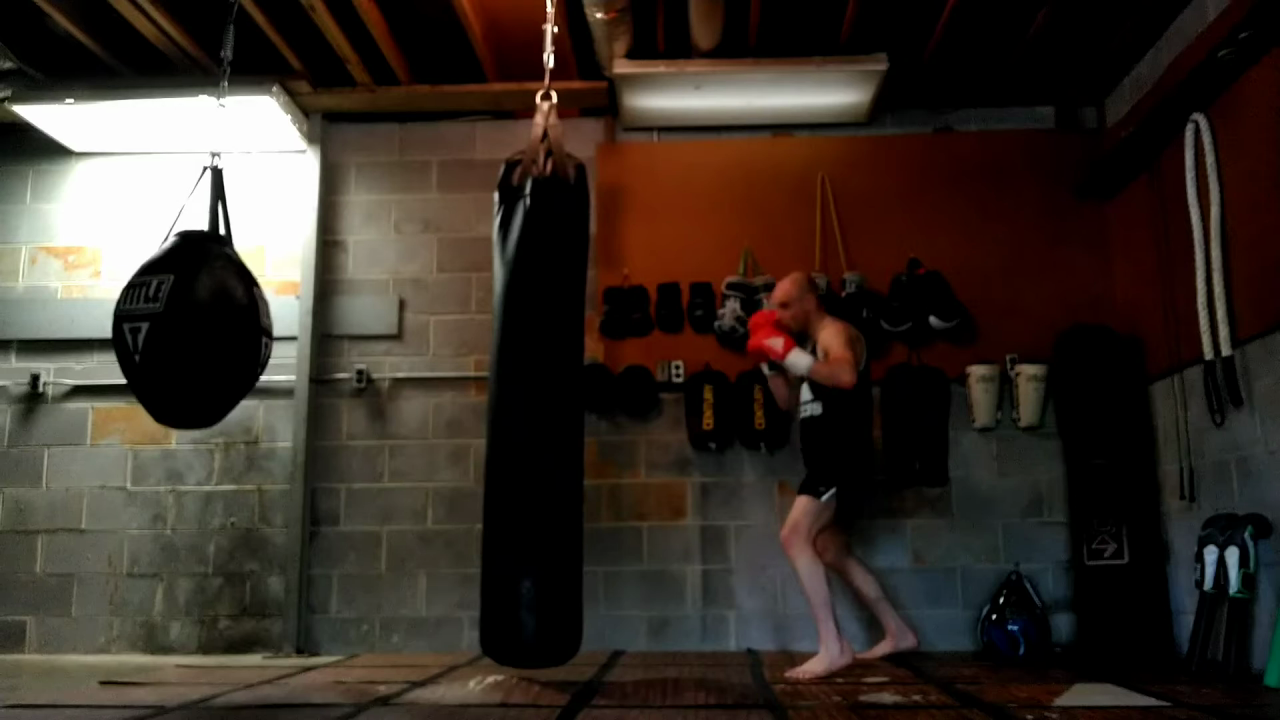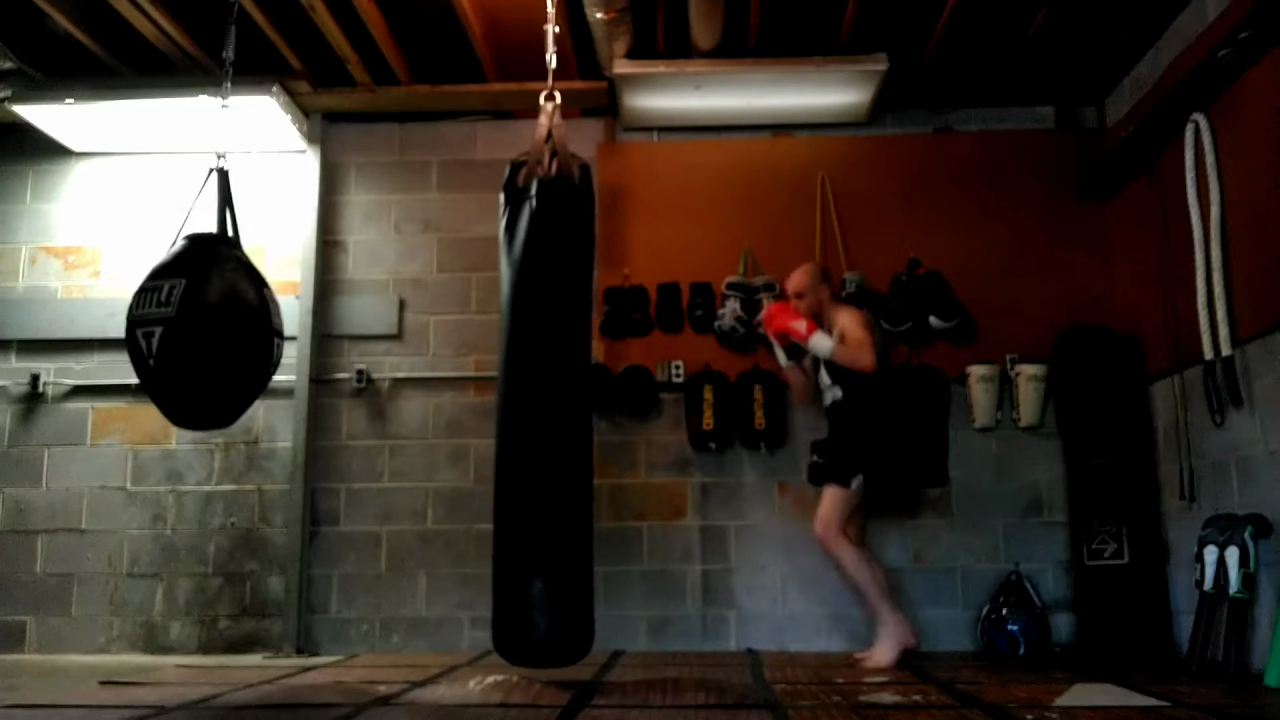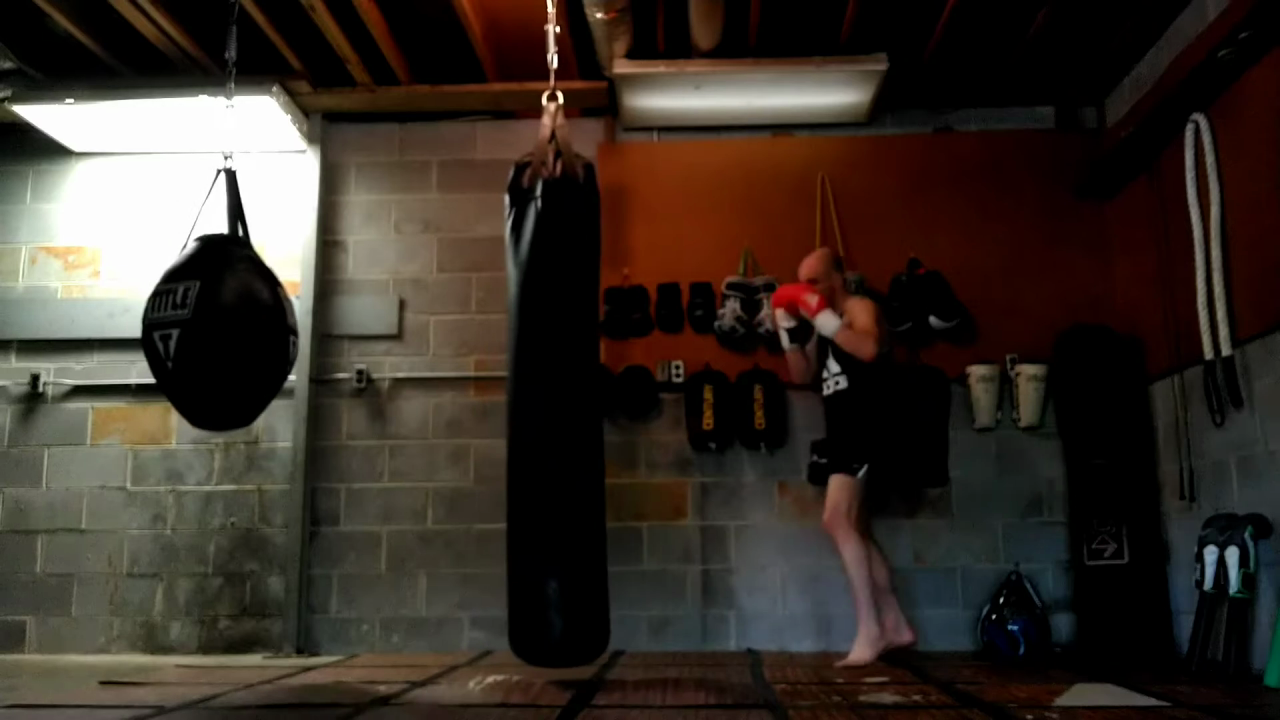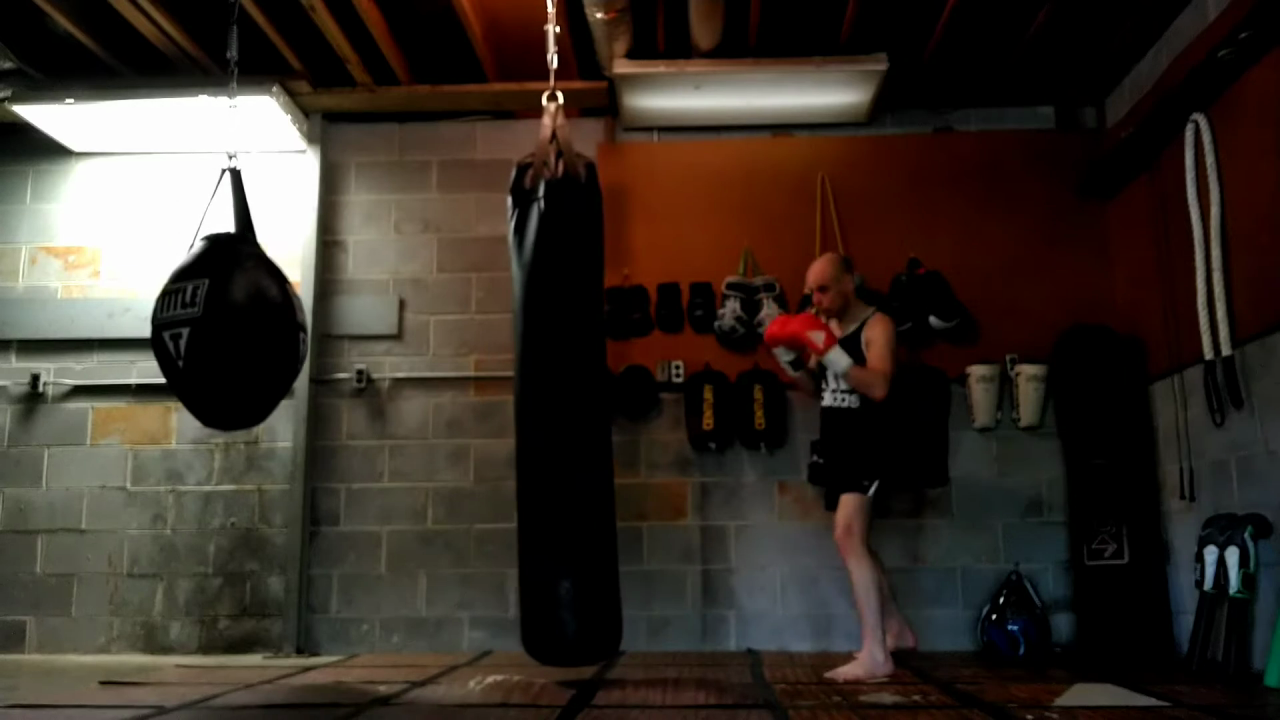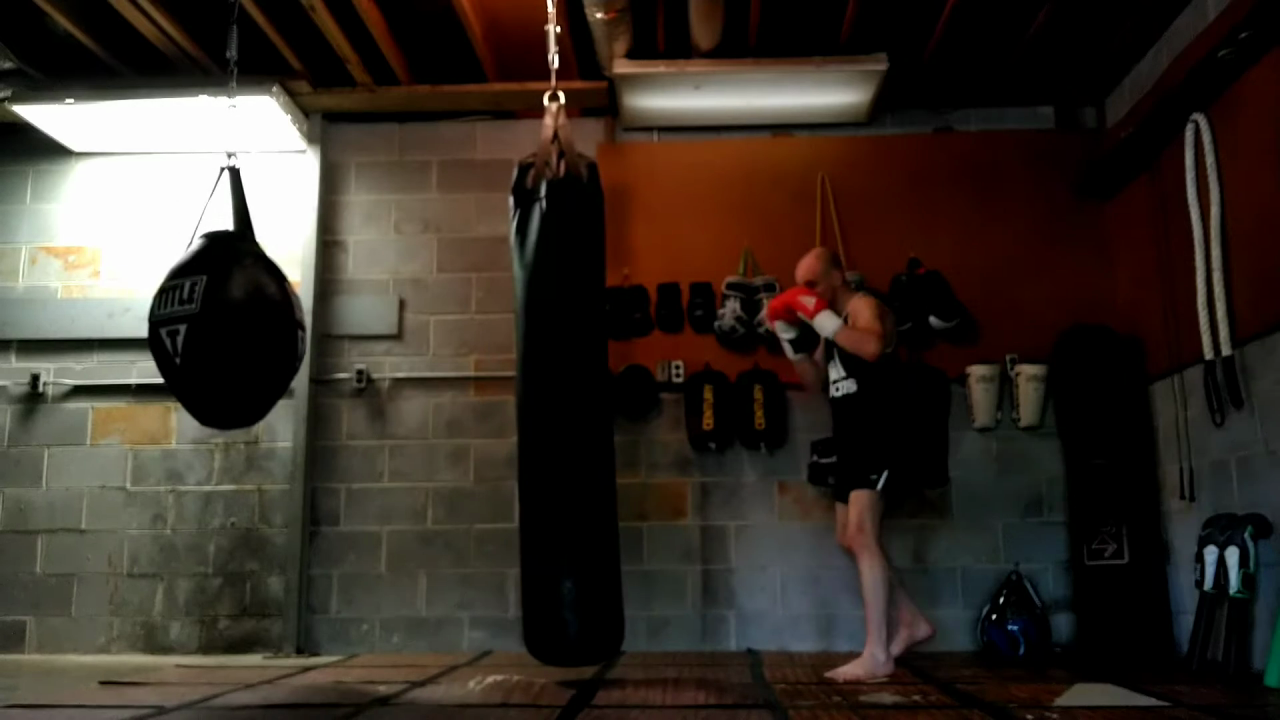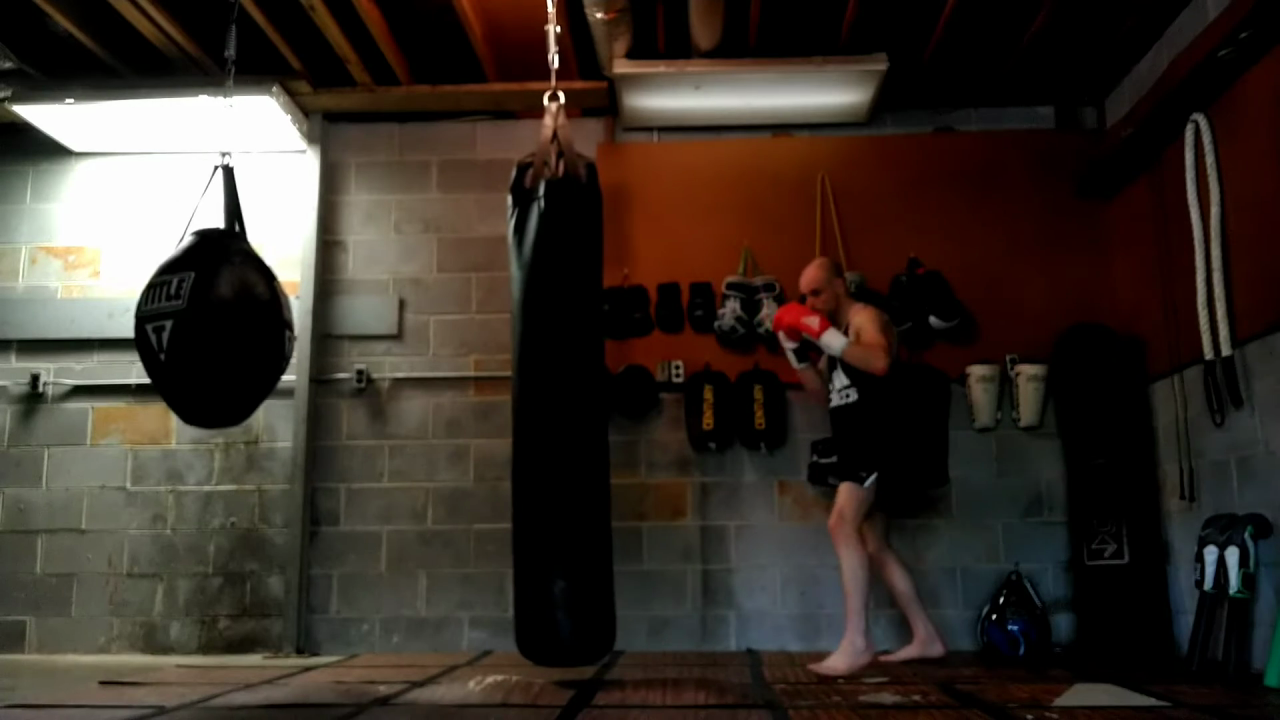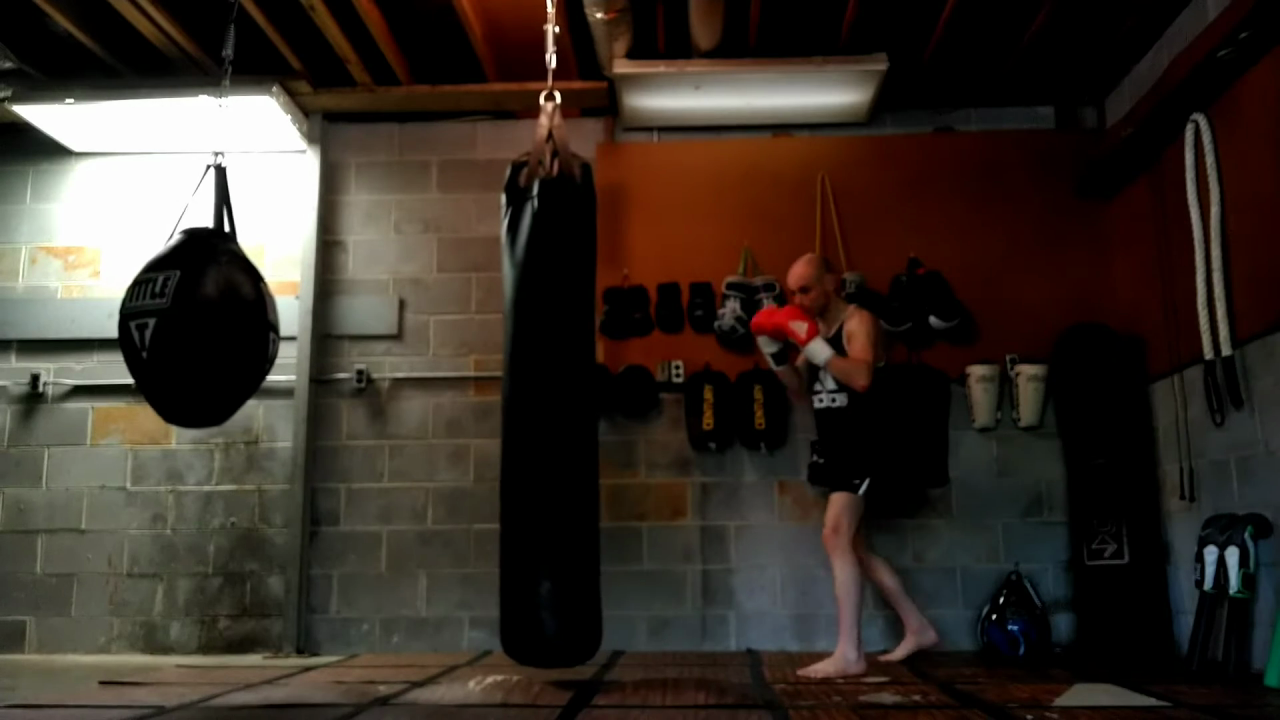
dt=0.3s
person 1, frame 1
left shoulder: (835, 332)
right shoulder: (810, 344)
left elbow: (846, 376)
right elbow: (788, 401)
left wrist: (788, 353)
right wrist: (770, 357)
left hip: (841, 458)
right hip: (825, 461)
left knee: (794, 536)
right knee: (832, 553)
left ankle: (832, 646)
right ankle: (897, 631)
person 1, frame 2
left shoulder: (849, 319)
right shoulder: (822, 332)
left elbow: (866, 359)
right elbow: (805, 392)
left wrist: (808, 337)
right wrist: (785, 345)
left hip: (864, 442)
right hip: (845, 445)
left knee: (827, 531)
right knee: (848, 540)
left ankle: (890, 625)
right ankle: (895, 628)
person 1, frame 3
left shoulder: (860, 308)
right shoulder: (827, 321)
left elbow: (869, 350)
right elbow: (801, 374)
left wrist: (819, 313)
right wrist: (788, 322)
left hip: (865, 432)
right hip: (845, 435)
left knee: (836, 518)
right knee: (855, 531)
left ankle: (869, 629)
right ankle: (894, 625)
person 1, frame 4
left shoulder: (877, 325)
right shoulder: (828, 325)
left elbow: (878, 389)
right elbow: (812, 382)
left wrist: (830, 349)
right wrist: (788, 353)
left hip: (865, 448)
right hip: (838, 450)
left knee: (848, 537)
right knee: (851, 543)
left ankle: (875, 656)
right ankle: (897, 630)
person 1, frame 5
left shoulder: (865, 306)
right shoulder: (833, 321)
left elbow: (872, 348)
right elbow: (816, 380)
left wrist: (819, 316)
right wrist: (789, 332)
left hip: (875, 437)
right hip: (851, 441)
left knee: (861, 534)
right knee: (850, 539)
left ankle: (877, 655)
right ankle: (911, 621)
person 1, frame 6
left shoulder: (866, 317)
right shoulder: (837, 329)
left elbow: (878, 362)
right elbow: (820, 390)
left wrist: (823, 334)
right wrist: (794, 345)
left hip: (875, 445)
right hip: (856, 448)
left knee: (841, 526)
right knee: (873, 546)
left ankle: (855, 644)
right ankle: (925, 637)
person 1, frame 7
left shoulder: (858, 321)
right shoulder: (816, 327)
left elbow: (862, 379)
right elbow: (800, 385)
left wrist: (809, 341)
right wrist: (772, 345)
left hip: (862, 447)
right hip: (838, 450)
left knee: (835, 536)
right knee: (856, 548)
left ankle: (848, 652)
right ankle: (917, 627)
